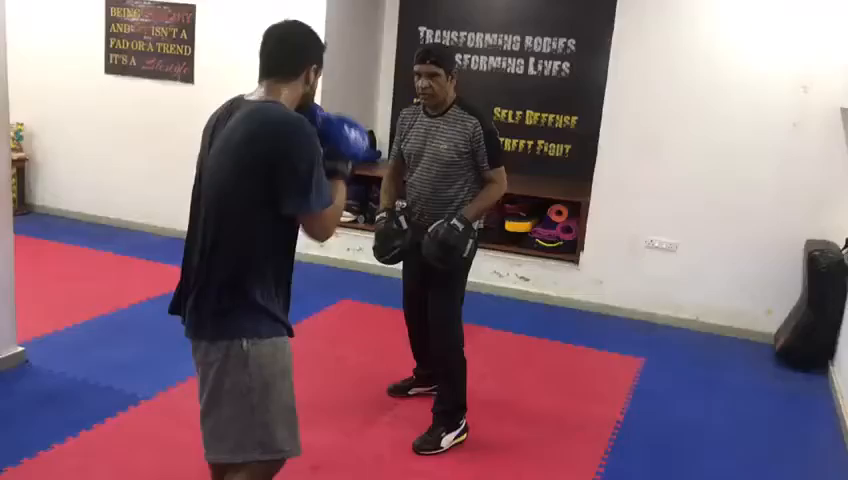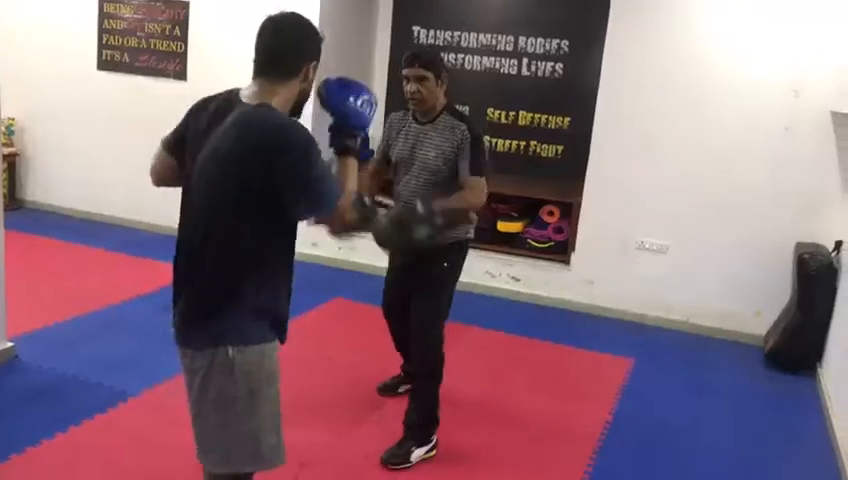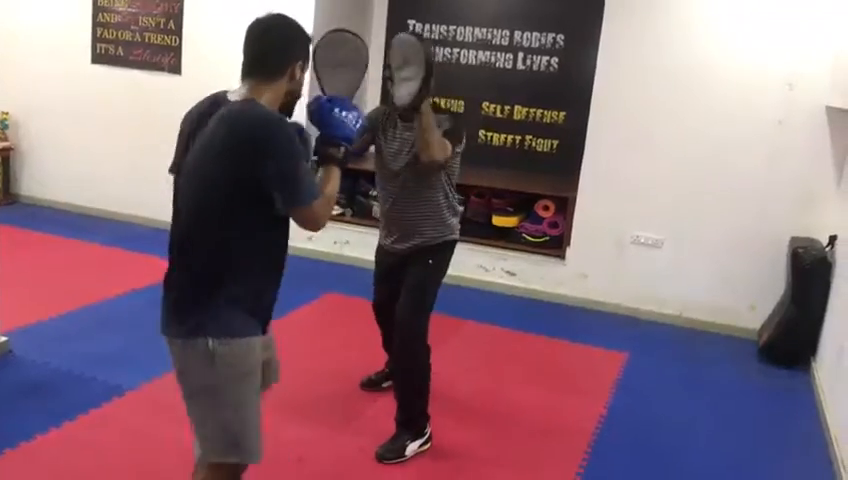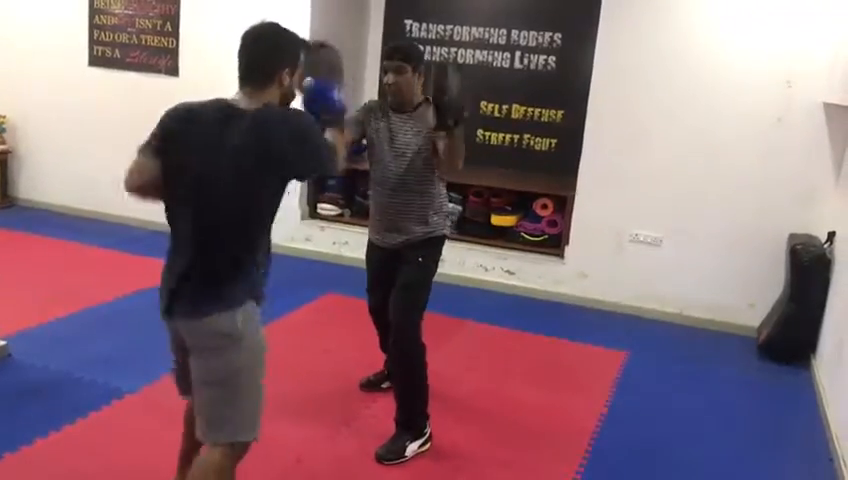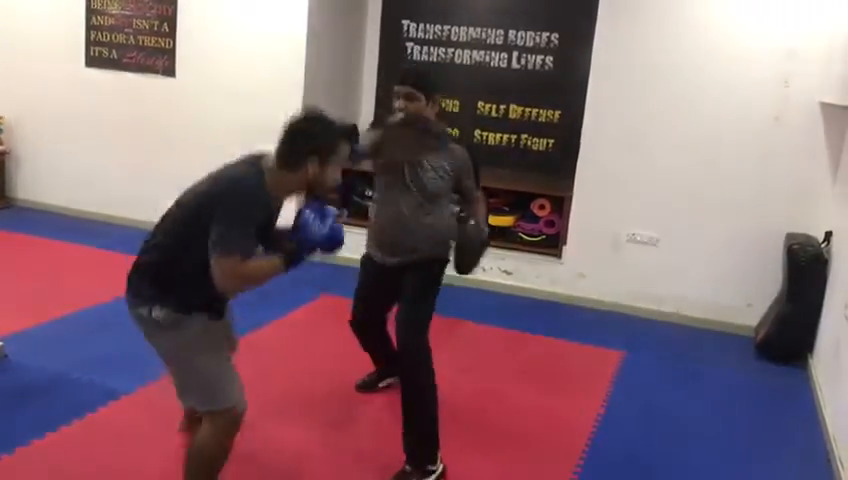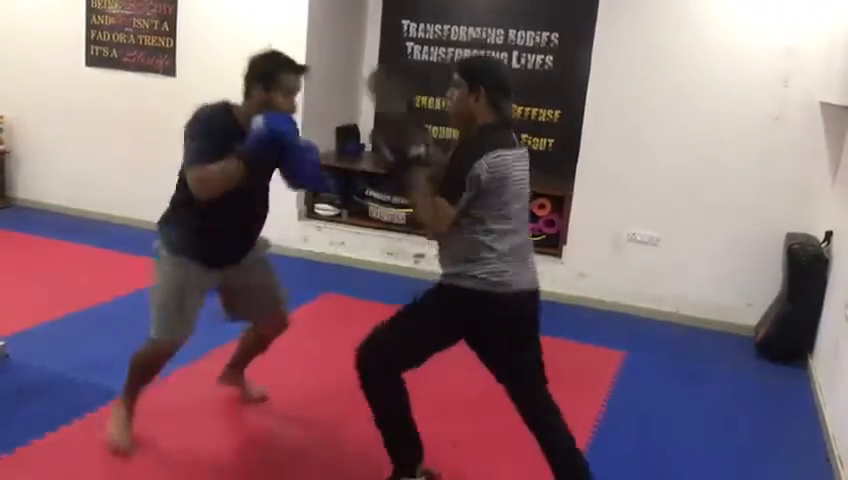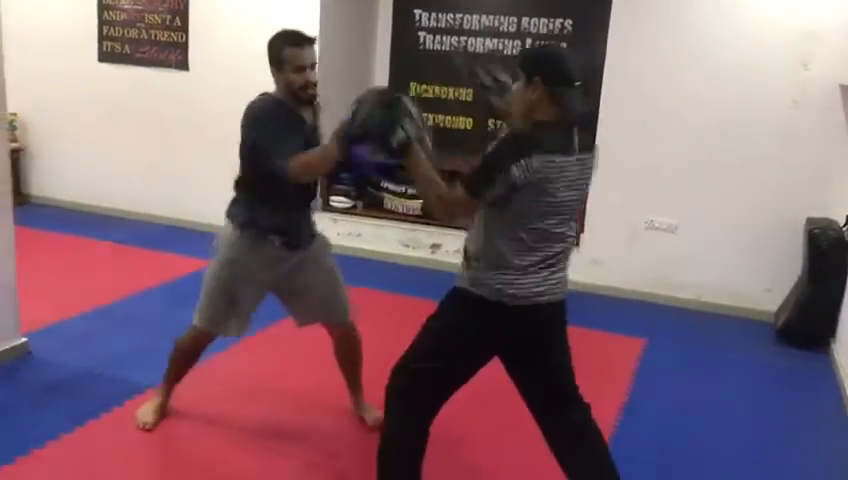
dt=0.5s
person 1, frame 1
left shoulder: (228, 115)
right shoulder: (291, 131)
right elbow: (320, 226)
right wrist: (339, 176)
left hip: (206, 302)
right hip: (244, 316)
left knee: (224, 431)
person 1, frame 2
left shoulder: (211, 110)
right shoulder: (286, 137)
left elbow: (162, 172)
right elbow: (341, 214)
right wrist: (349, 149)
left hip: (202, 307)
right hip: (235, 323)
person 1, frame 3
left shoulder: (209, 112)
right shoulder: (266, 130)
right elbow: (314, 215)
right wrist: (333, 155)
left hip: (211, 301)
right hip: (217, 316)
left knee: (258, 377)
person 1, frame 4
left shoulder: (186, 117)
right shoulder: (286, 128)
left elbow: (140, 180)
right elbow: (333, 159)
right wrist: (333, 120)
left hip: (182, 291)
right hip: (225, 303)
left knee: (204, 393)
right knee: (229, 440)
person 1, frame 5
left shoulder: (265, 170)
right shoulder: (246, 193)
right elbow: (229, 278)
left wrist: (292, 237)
right wrist: (290, 254)
left hip: (187, 282)
right hip: (165, 301)
left knee: (221, 351)
right knee: (226, 411)
left ankle: (194, 418)
person 1, frame 6
right shoulder: (210, 121)
right elbow: (202, 187)
right wrist: (249, 155)
left hip: (241, 250)
right hip: (188, 250)
left knee: (274, 320)
right knee: (165, 343)
left ankle: (234, 372)
right ankle: (124, 410)
person 1, frame 7
left shoulder: (306, 107)
right shoulder: (265, 113)
right elbow: (299, 168)
left hip: (300, 239)
right hip: (250, 238)
left knee: (343, 326)
right knee: (205, 329)
left ankle: (358, 400)
right ankle: (162, 396)
person 2, frame 1
left shoulder: (474, 125)
right shoulder: (407, 118)
left elbow: (498, 184)
right elbow: (394, 171)
left wrist: (461, 221)
right wrist: (385, 212)
right hip: (415, 233)
left knee: (445, 321)
right knee: (414, 309)
left ankle: (452, 420)
right ankle: (426, 375)
person 2, frame 2
left shoulder: (463, 131)
right shoulder: (396, 123)
left elbow: (476, 195)
right elbow: (377, 169)
left wrist: (429, 209)
right wrist: (359, 198)
left hip: (444, 245)
left knee: (426, 330)
right knee: (394, 309)
left ankle: (422, 433)
right ankle: (412, 373)
person 2, frame 3
left shoulder: (449, 127)
right shoulder: (382, 118)
left elbow: (431, 155)
left wrist: (422, 101)
left hip: (432, 242)
right hip: (391, 240)
left knee: (409, 326)
right knee: (384, 309)
left ankle: (415, 428)
right ankle: (397, 371)
person 2, frame 4
left shoulder: (436, 117)
right shoulder: (372, 113)
left elbow: (451, 163)
left wrist: (452, 122)
left hip: (422, 238)
right hip: (381, 236)
left knee: (404, 324)
right knee: (379, 310)
left ankle: (414, 429)
right ankle: (394, 369)
person 2, frame 5
left shoulder: (454, 155)
right shoulder: (390, 134)
left elbow: (473, 201)
right elbow: (370, 148)
right wrist: (399, 130)
left hip: (425, 261)
right hip: (379, 255)
left knee: (410, 342)
right knee: (364, 322)
right ankle: (389, 368)
person 2, frame 6
left shoulder: (473, 151)
right shoulder: (512, 146)
left elbow: (435, 223)
left wrist: (416, 175)
right wrist: (420, 169)
left hip: (469, 290)
right hip: (521, 292)
left knee: (375, 358)
right knee: (533, 395)
person 2, frame 7
left shoulder: (518, 148)
right shoulder: (581, 153)
left elbow: (448, 206)
left wrist: (411, 149)
left hip: (485, 301)
right hip: (545, 304)
left knee: (410, 389)
right knee: (564, 410)
